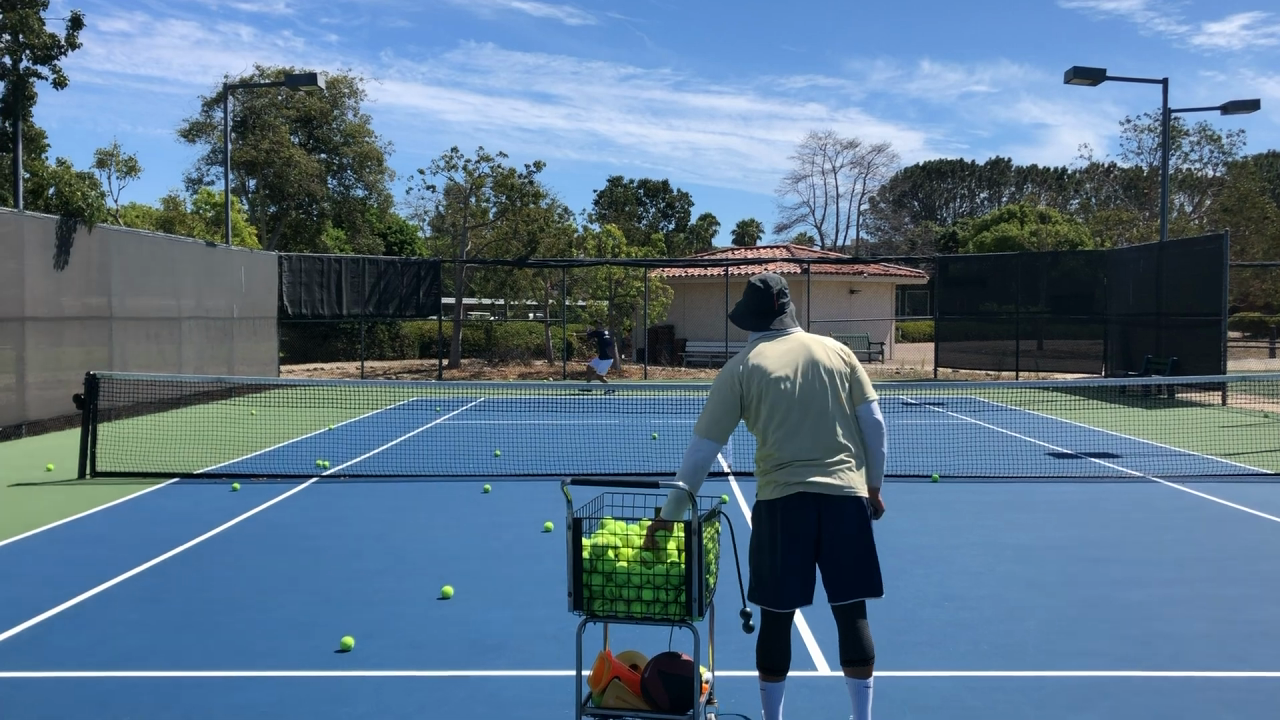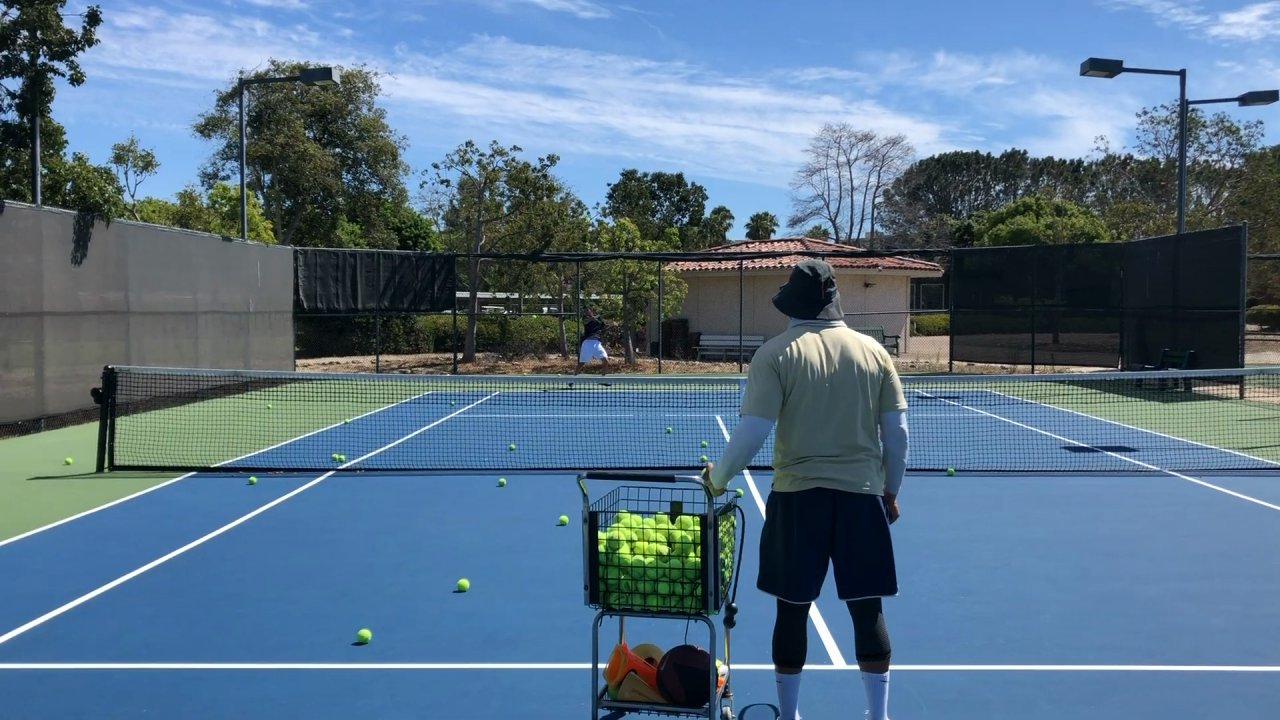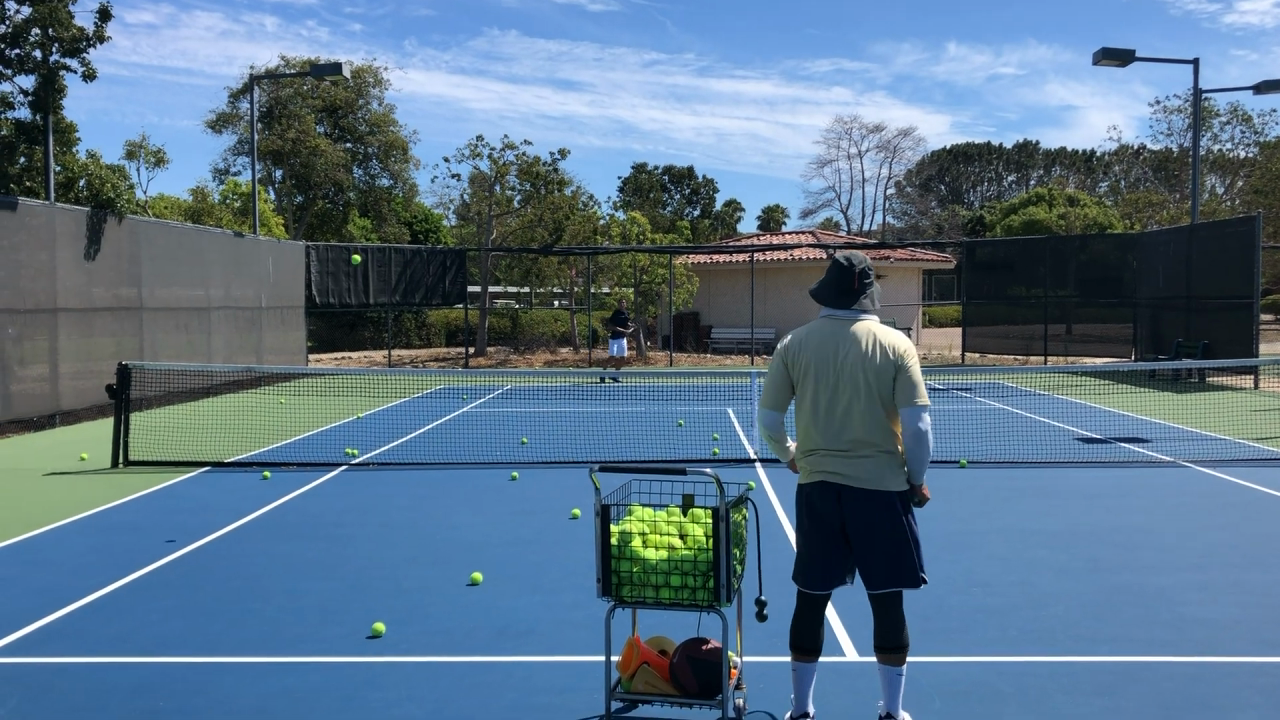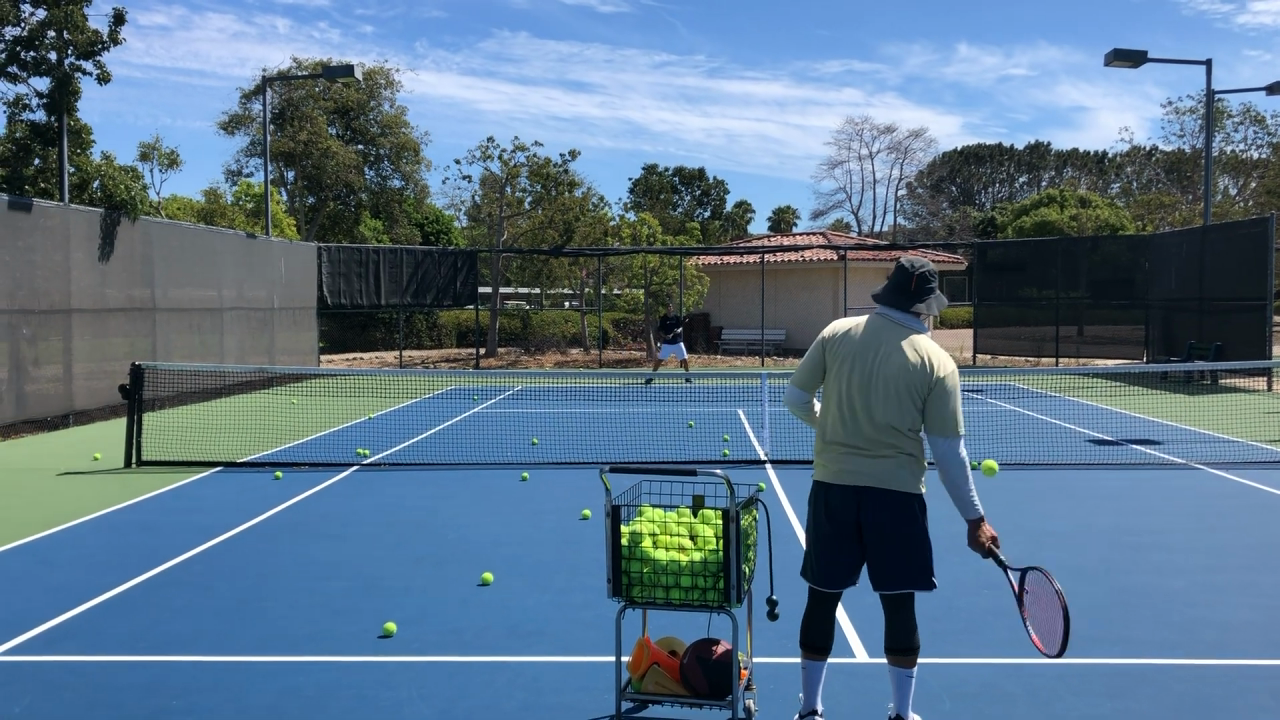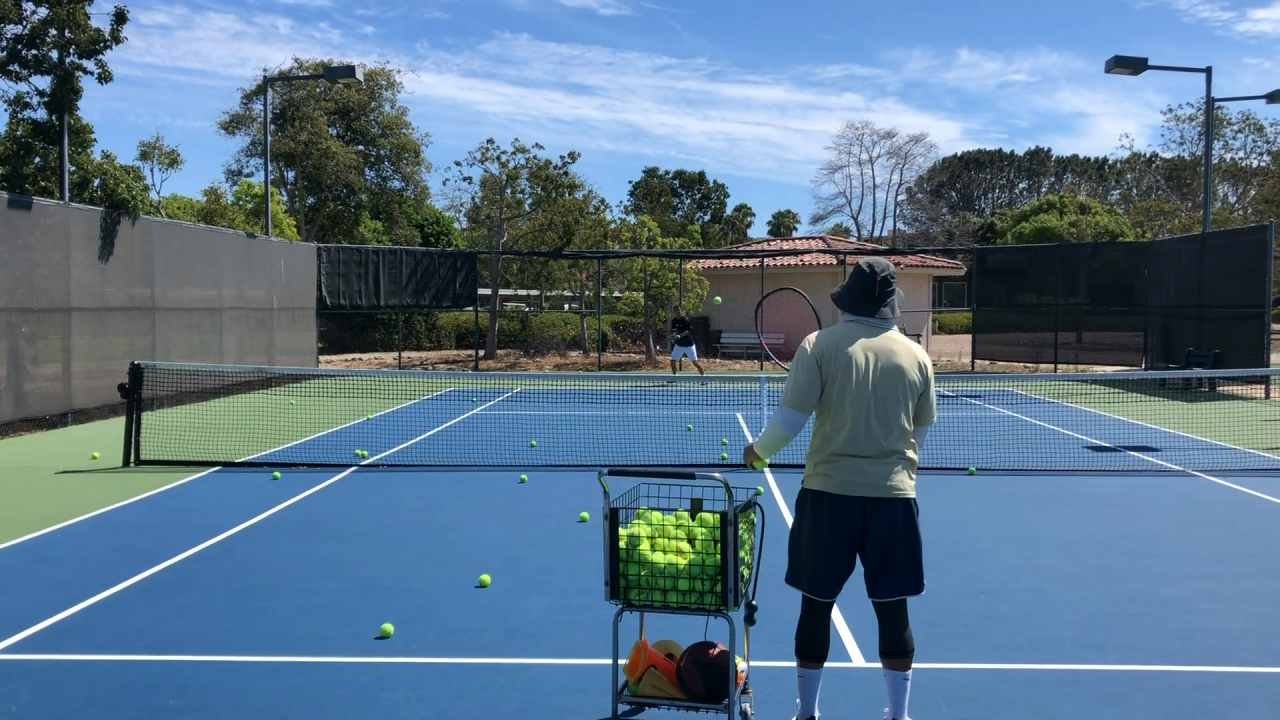
dt=0.5s
person 1, frame 1
left shoulder: (740, 368)
right shoulder: (836, 351)
left elbow: (701, 451)
right elbow: (874, 423)
left wrist: (668, 515)
right wrist: (873, 486)
left hip: (782, 502)
right hip: (846, 498)
left knee: (777, 616)
right knee: (852, 613)
person 1, frame 2
left shoulder: (776, 353)
right shoulder: (872, 351)
left elbow: (751, 432)
right elbow: (897, 432)
left wrist: (718, 479)
right wrist: (890, 492)
left hip: (797, 496)
right hip: (861, 496)
left knee: (791, 609)
right knee: (867, 610)
person 1, frame 3
left shoulder: (795, 343)
right shoulder: (895, 343)
left elbow: (768, 419)
right elbow: (918, 426)
left wrist: (791, 451)
right wrist: (916, 479)
left hip: (818, 488)
right hip: (881, 489)
left knee: (811, 600)
right knee: (887, 602)
person 1, frame 4
left shoulder: (839, 332)
right shoulder: (936, 360)
left elbow: (795, 397)
right elbow: (949, 451)
right wrist: (975, 517)
left hip: (833, 485)
right hip: (895, 492)
left knee: (822, 597)
right knee: (898, 605)
person 1, frame 5
left shoulder: (819, 344)
right shoulder: (916, 355)
left elbow: (788, 422)
right elbow: (918, 433)
left wrist: (759, 448)
left hip: (829, 494)
right hip: (893, 497)
left knee: (817, 607)
right knee: (893, 610)
